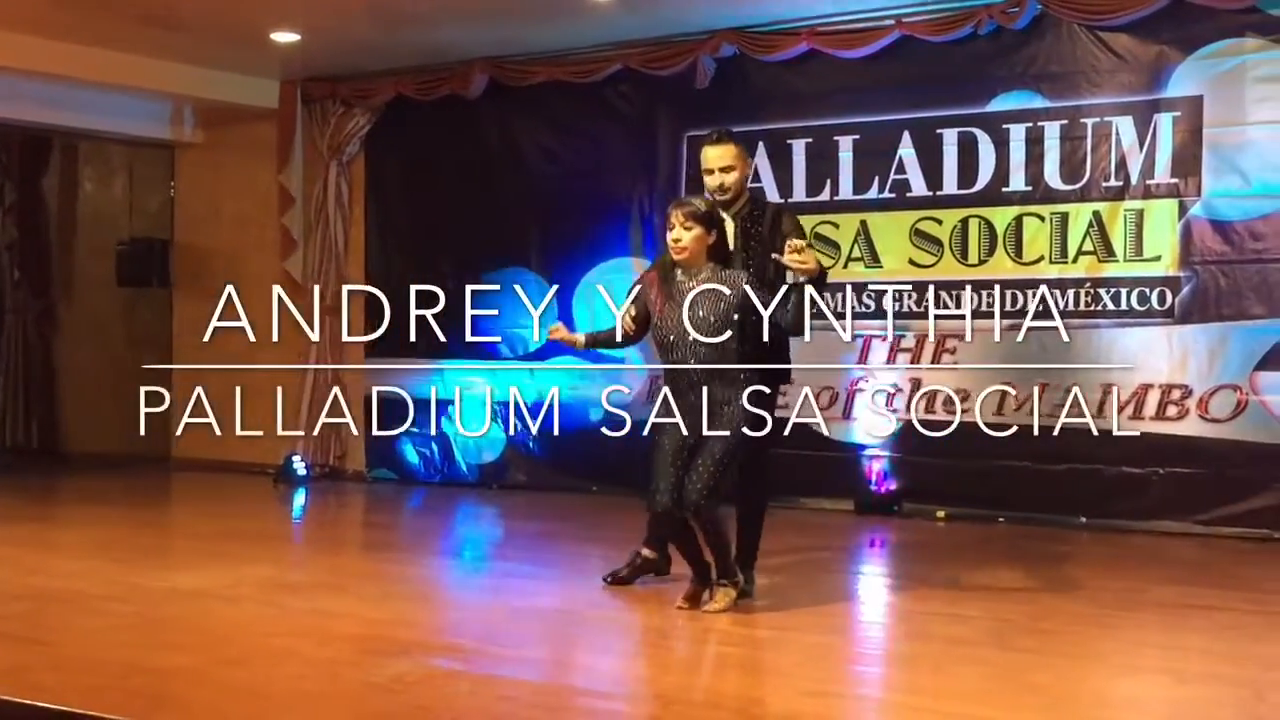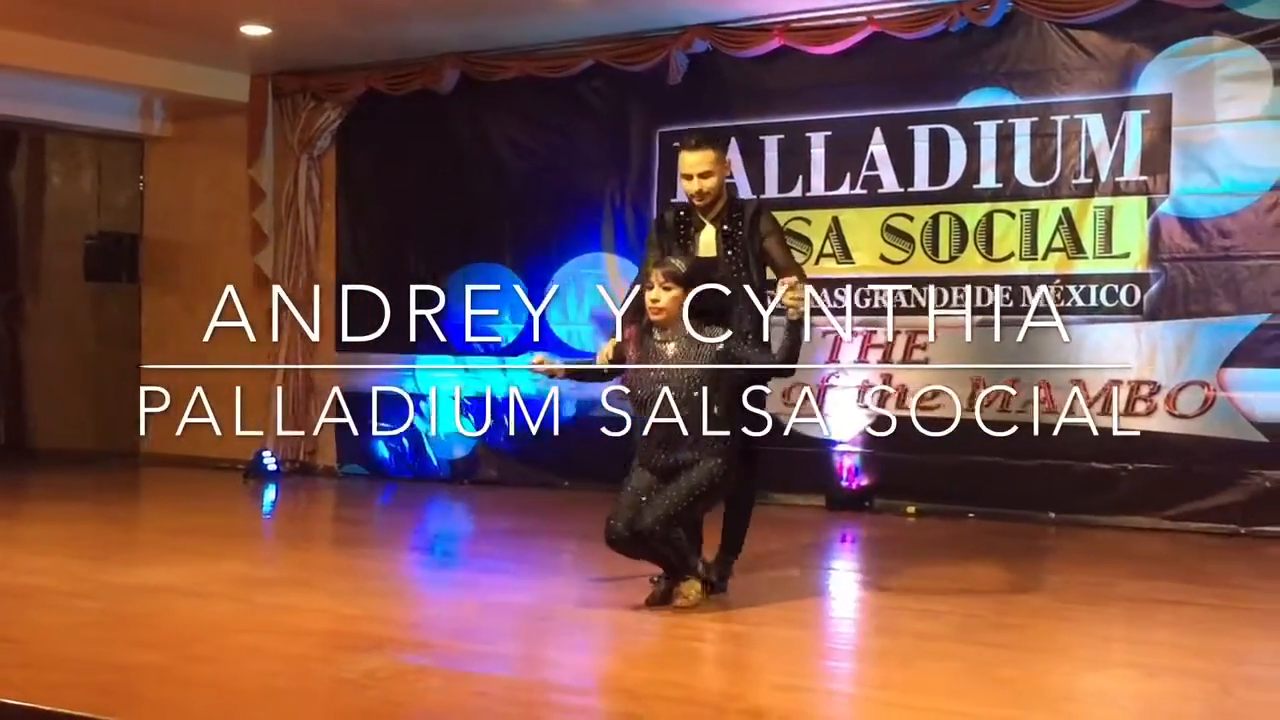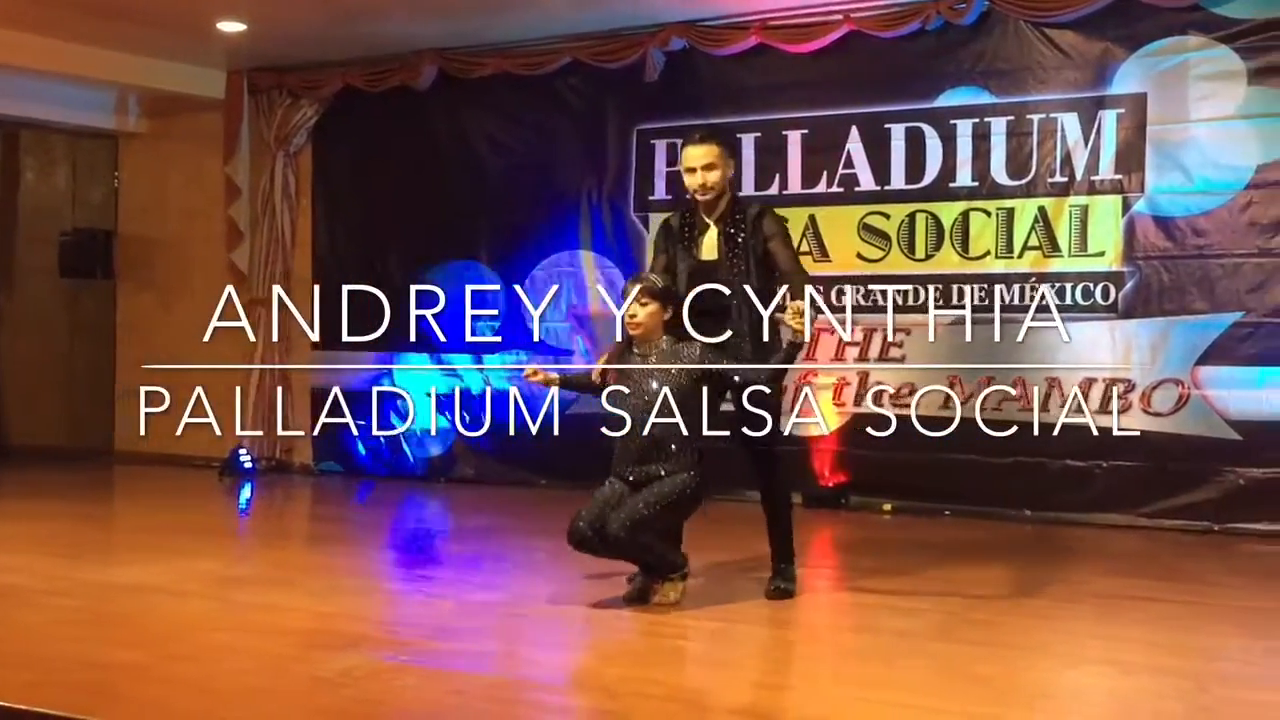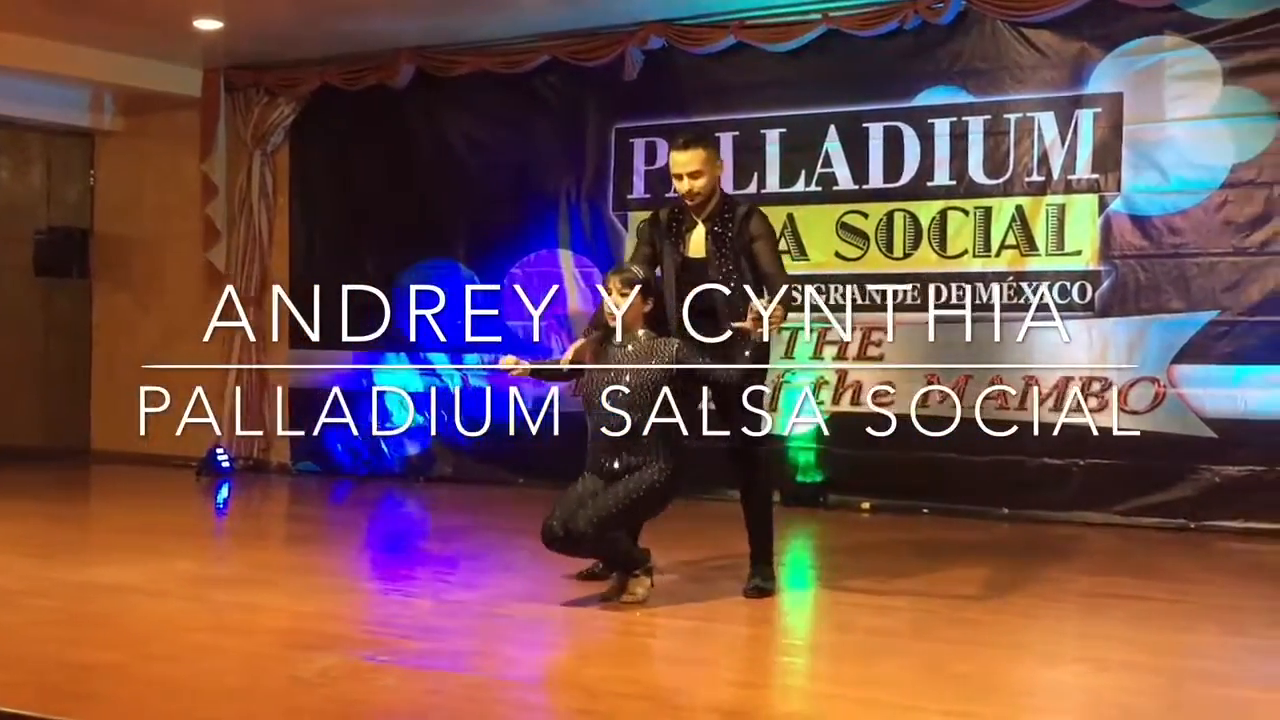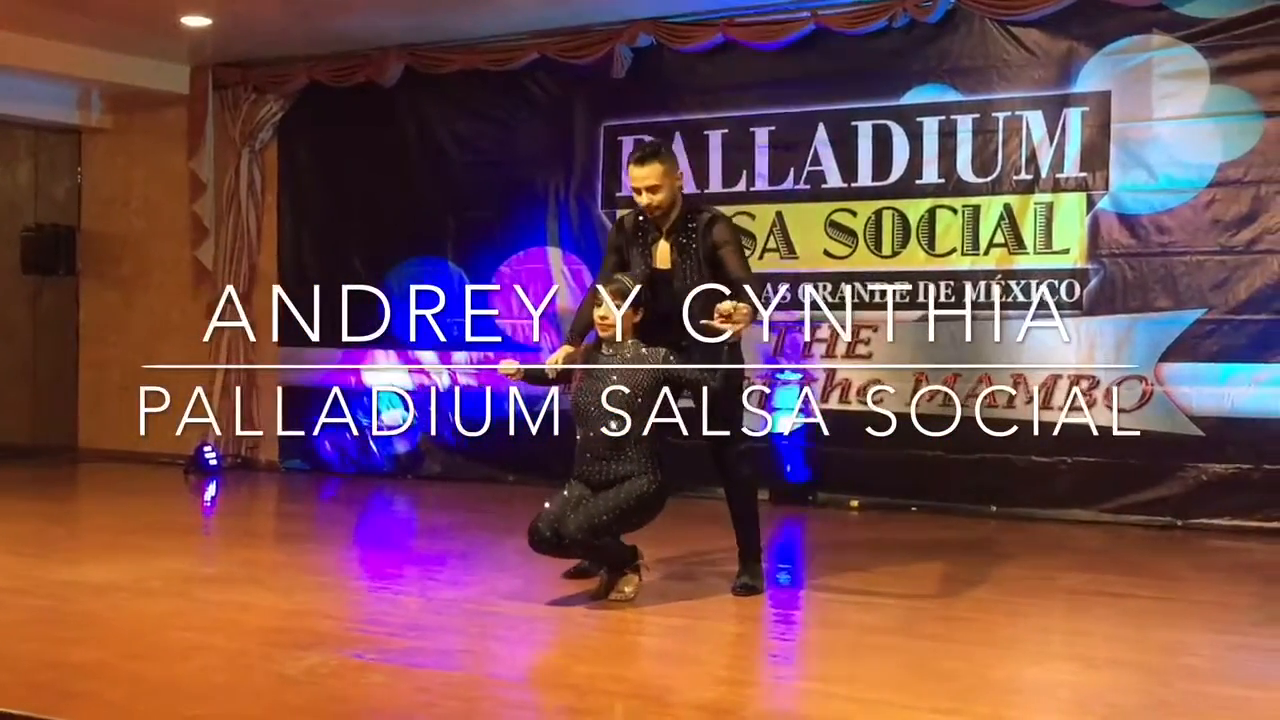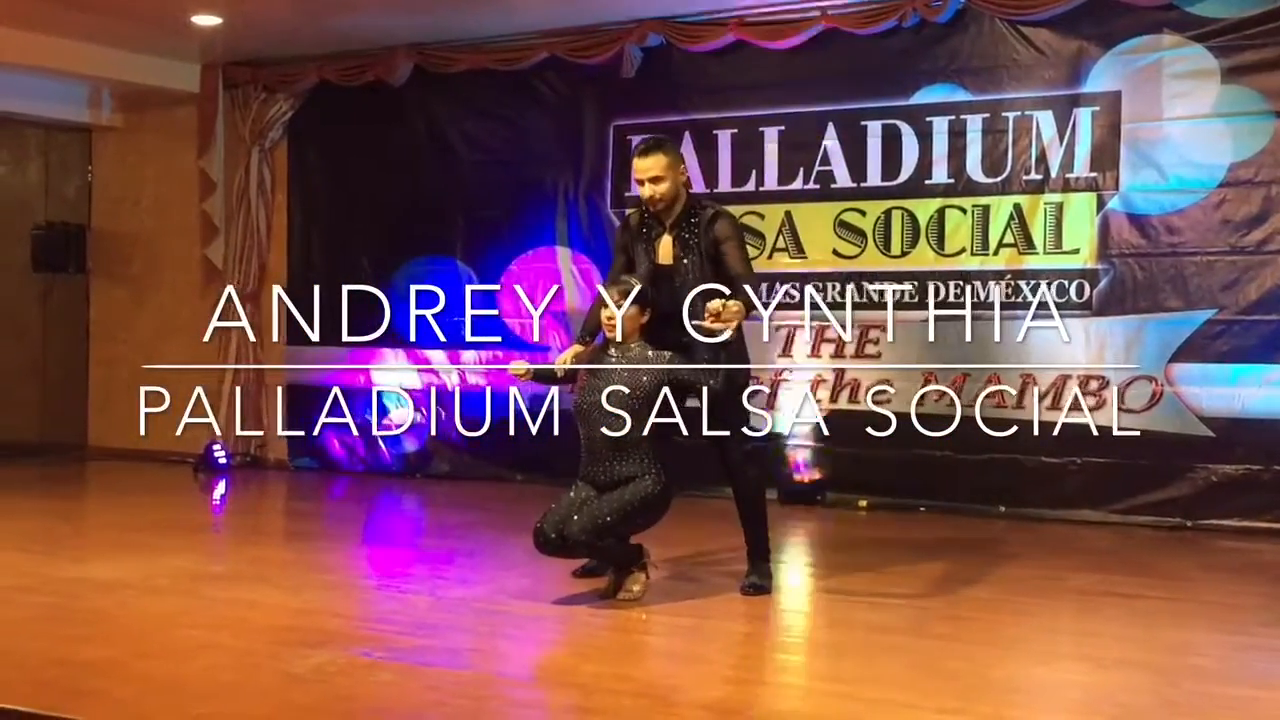
dt=0.4s
person 1, frame 1
left shoulder: (773, 220)
left elbow: (806, 277)
left wrist: (812, 269)
right wrist: (634, 309)
left hip: (759, 357)
left knee: (750, 459)
left ankle: (743, 567)
right ankle: (653, 551)
person 1, frame 2
left shoulder: (754, 220)
right shoulder: (670, 225)
left elbow: (788, 269)
right elbow: (645, 287)
left wrist: (795, 290)
left knee: (741, 453)
left ankle: (726, 558)
person 1, frame 3
left shoulder: (760, 222)
right shoulder: (675, 229)
left elbow: (795, 279)
left wrist: (800, 307)
left hip: (752, 356)
left knee: (762, 456)
left ankle: (783, 564)
person 1, frame 4
left shoulder: (747, 222)
right shoulder: (662, 224)
left elbow: (776, 283)
left wrist: (772, 311)
right wrist: (590, 335)
left knee: (745, 453)
left ankle: (761, 564)
person 1, frame 5
left shoulder: (712, 228)
right shoulder: (627, 230)
left elbow: (745, 286)
left wrist: (743, 310)
right wrist: (571, 343)
left hip: (711, 355)
right hip: (653, 353)
left knee: (728, 454)
left ankle: (750, 562)
person 1, frame 6
left shoulder: (715, 223)
right shoulder: (634, 228)
left elbow: (744, 283)
right elbow: (612, 291)
left wrist: (736, 309)
right wrist: (582, 342)
left hip: (715, 356)
right hip: (659, 354)
left knee: (734, 454)
left ankle: (759, 561)
person 2, frame 1
left shoulder: (735, 285)
right shoulder: (654, 286)
left elbow: (786, 323)
right elbow: (627, 334)
right wrist: (578, 340)
left hip: (728, 407)
right hip: (678, 410)
left knee: (697, 497)
right knee: (663, 505)
left ankle: (727, 577)
right ankle: (700, 574)
person 2, frame 2
left shoulder: (713, 343)
right shoulder: (633, 342)
left elbow: (779, 364)
right elbow: (604, 369)
left wrist: (794, 318)
right wrist: (560, 371)
left hip: (704, 461)
right hip: (650, 463)
left knee: (652, 523)
right knee: (619, 533)
left ankle: (692, 572)
right ankle: (673, 570)
person 2, frame 3
left shoulder: (692, 356)
right shoulder: (619, 357)
left elbow: (761, 379)
right elbow: (598, 382)
left wrist: (794, 342)
right wrist: (554, 379)
left hip: (678, 475)
right hip: (626, 474)
left knee: (620, 528)
right knee: (582, 533)
left ankle: (673, 569)
right ankle: (651, 568)
person 2, frame 4
left shoulder: (668, 352)
right shoulder: (594, 349)
left elbow: (733, 377)
right elbow: (562, 371)
left wrist: (754, 339)
right wrist: (526, 368)
left hip: (650, 471)
right hip: (599, 471)
left knee: (586, 525)
right knee: (554, 532)
left ankle: (638, 565)
right ankle: (624, 564)
person 2, frame 5
left shoulder: (654, 360)
right shoulder: (583, 358)
left elbow: (717, 383)
right elbow: (550, 375)
right wrist: (521, 373)
left hip: (637, 480)
right hip: (586, 479)
left knee: (577, 530)
right knee: (542, 535)
left ankle: (627, 563)
right ankle: (612, 562)
person 2, frame 6
left shoulder: (660, 363)
right shoulder: (591, 359)
left elbow: (719, 385)
right elbow: (559, 374)
right wrist: (531, 372)
left hip: (642, 481)
right hip: (592, 480)
left knee: (581, 531)
right knee: (547, 537)
left ankle: (634, 562)
right ankle: (619, 558)
